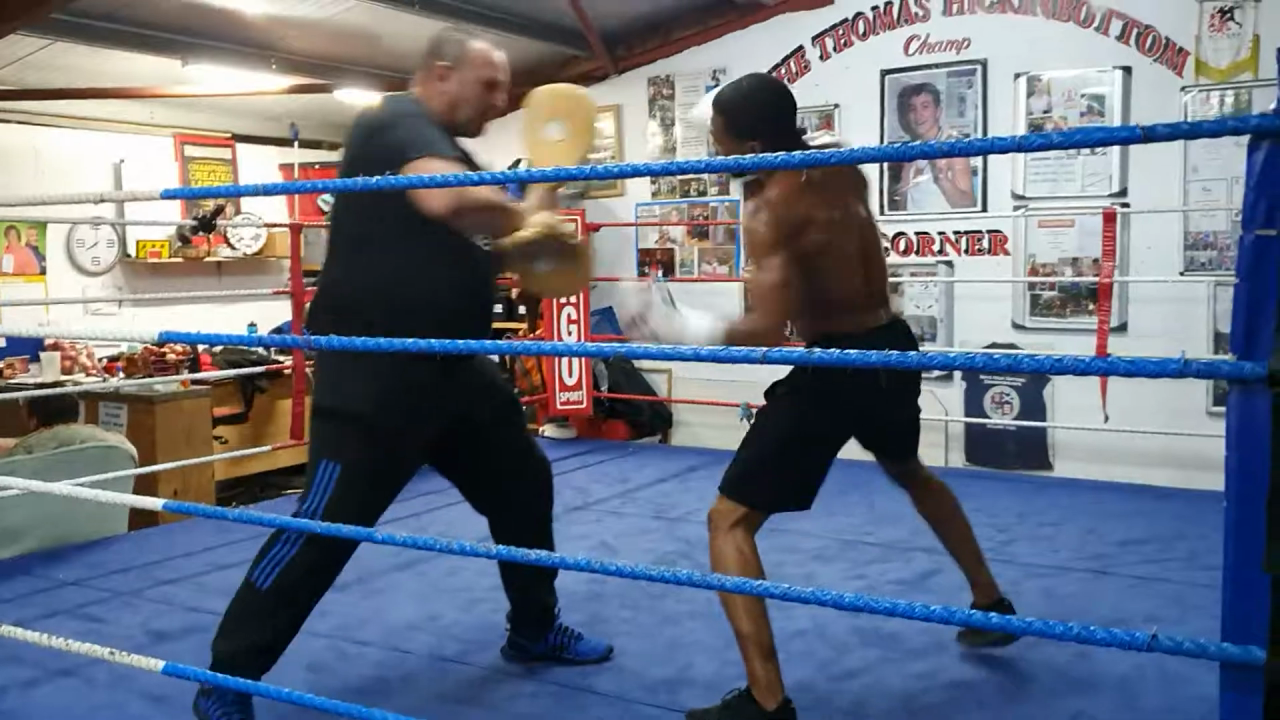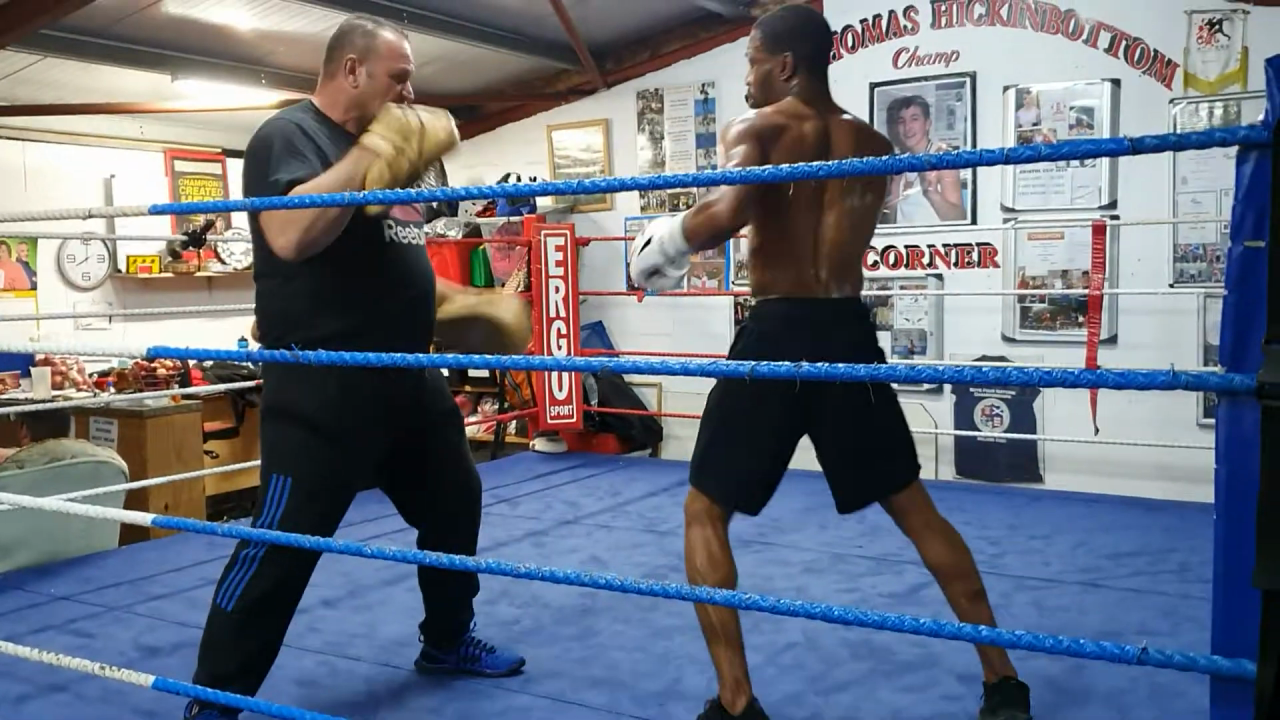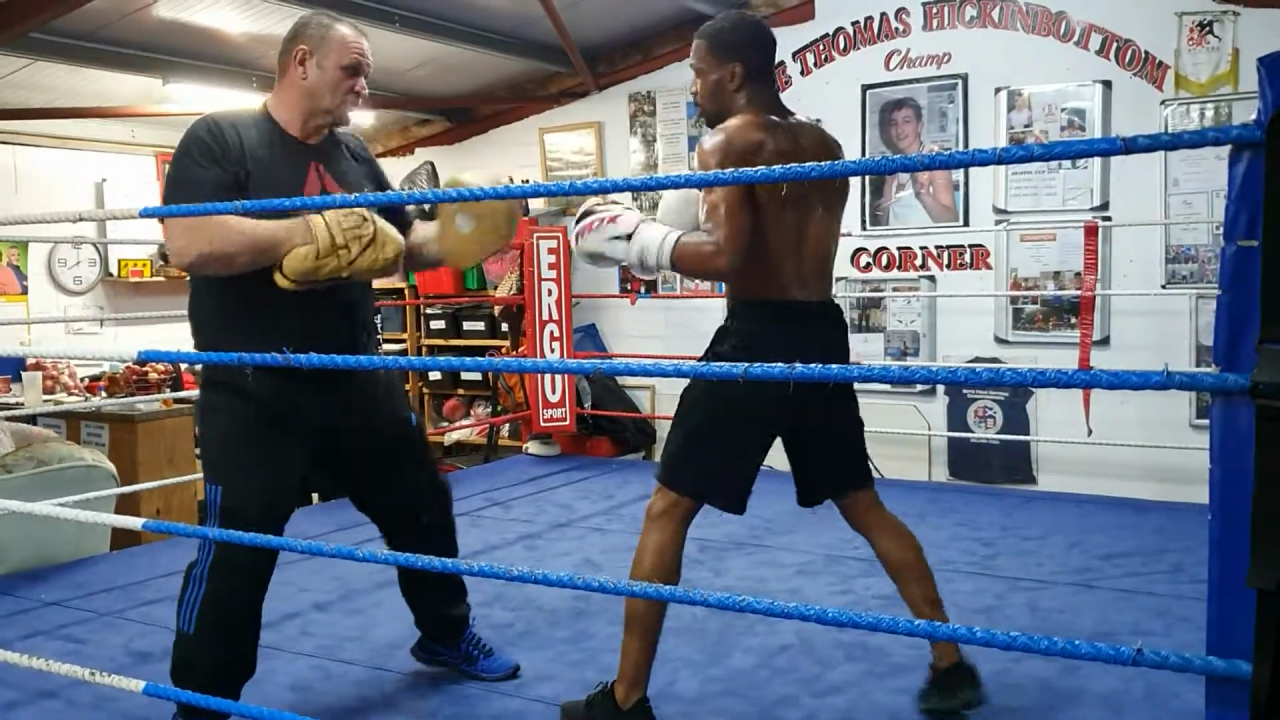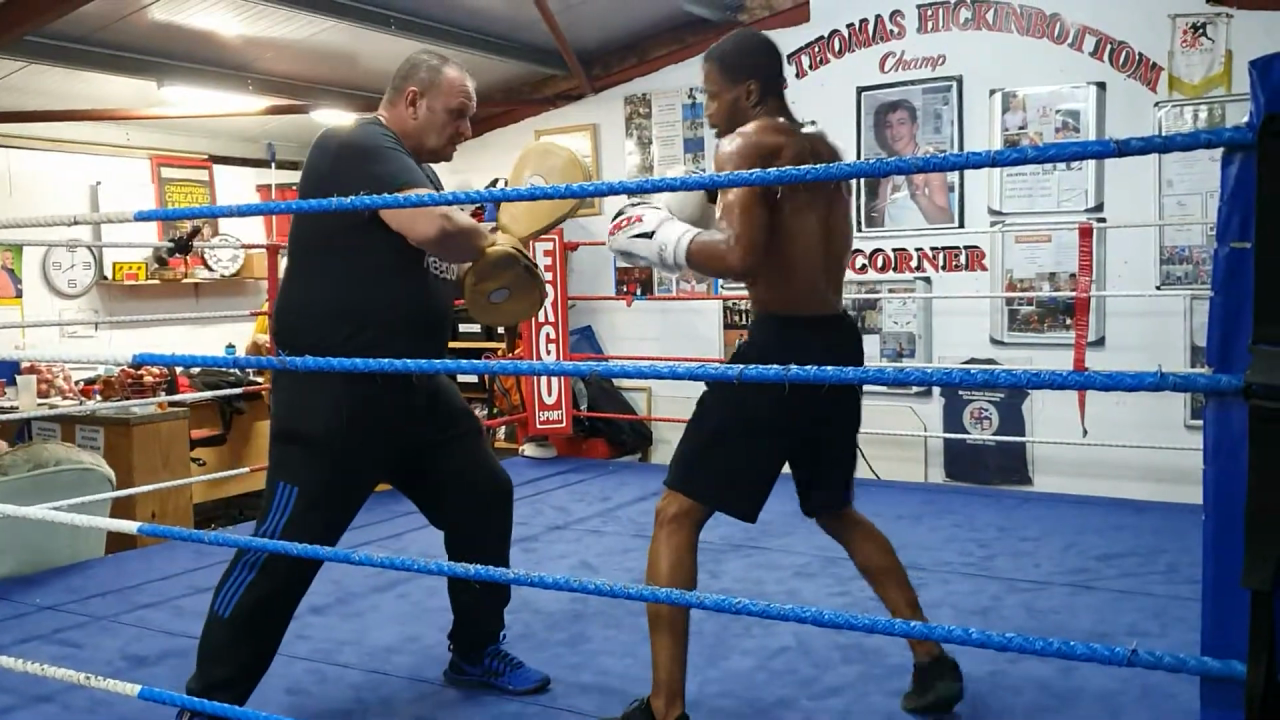
dt=0.7s
person 1, frame 1
left shoulder: (460, 158)
right shoulder: (402, 122)
right elbow: (444, 198)
left wrist: (543, 204)
right wrist: (517, 212)
left hip: (458, 366)
right hip: (374, 371)
left knee: (525, 486)
right knee: (326, 527)
left ankle: (535, 629)
person 1, frame 2
left shoulder: (376, 141)
right shoulder: (289, 135)
right elbow: (292, 237)
left wrist: (455, 303)
right wrist: (377, 156)
left hip: (406, 376)
right hip: (323, 385)
left knee: (454, 503)
right knee: (284, 541)
left ankle: (447, 640)
person 1, frame 3
left shoulder: (356, 156)
right shoulder: (220, 139)
left elbow: (406, 246)
right elbow: (188, 244)
left wrist: (460, 239)
right wrist: (313, 235)
left hip: (359, 380)
right hip: (256, 392)
left knee: (422, 504)
right knee: (236, 551)
left ankle: (446, 634)
person 1, frame 4
left shoulder: (407, 166)
right shoulder: (356, 147)
left elbow: (440, 261)
right elbow: (435, 227)
right wrist: (488, 240)
left hip: (415, 387)
right hip: (334, 391)
left knee: (484, 500)
right knee: (287, 546)
left ankle: (476, 651)
person 2, frame 1
left shoulder: (781, 204)
right shoulder: (838, 169)
left elbow: (762, 330)
left wrist: (668, 320)
left hip: (838, 369)
right hip: (890, 353)
left knee: (728, 522)
right knee: (910, 474)
right ankle: (990, 605)
person 2, frame 2
left shoulder: (762, 126)
right shoulder: (873, 146)
left elbow: (725, 215)
left wrist: (662, 243)
left hip: (778, 337)
right hip: (850, 335)
left knee: (703, 515)
right knee: (915, 511)
person 2, frame 3
left shoulder: (727, 143)
right shoulder: (823, 145)
left elbow: (728, 259)
left wrist: (634, 238)
left hip: (758, 340)
right hip: (821, 336)
left knee: (668, 512)
right knee: (864, 505)
person 2, frame 4
left shoulder: (747, 145)
right shoulder: (823, 152)
left elbow: (740, 256)
left wrist: (659, 237)
right wrist: (687, 228)
left hip: (781, 350)
right hip: (836, 346)
left knee: (676, 517)
right knee: (838, 515)
right ankle: (930, 662)
